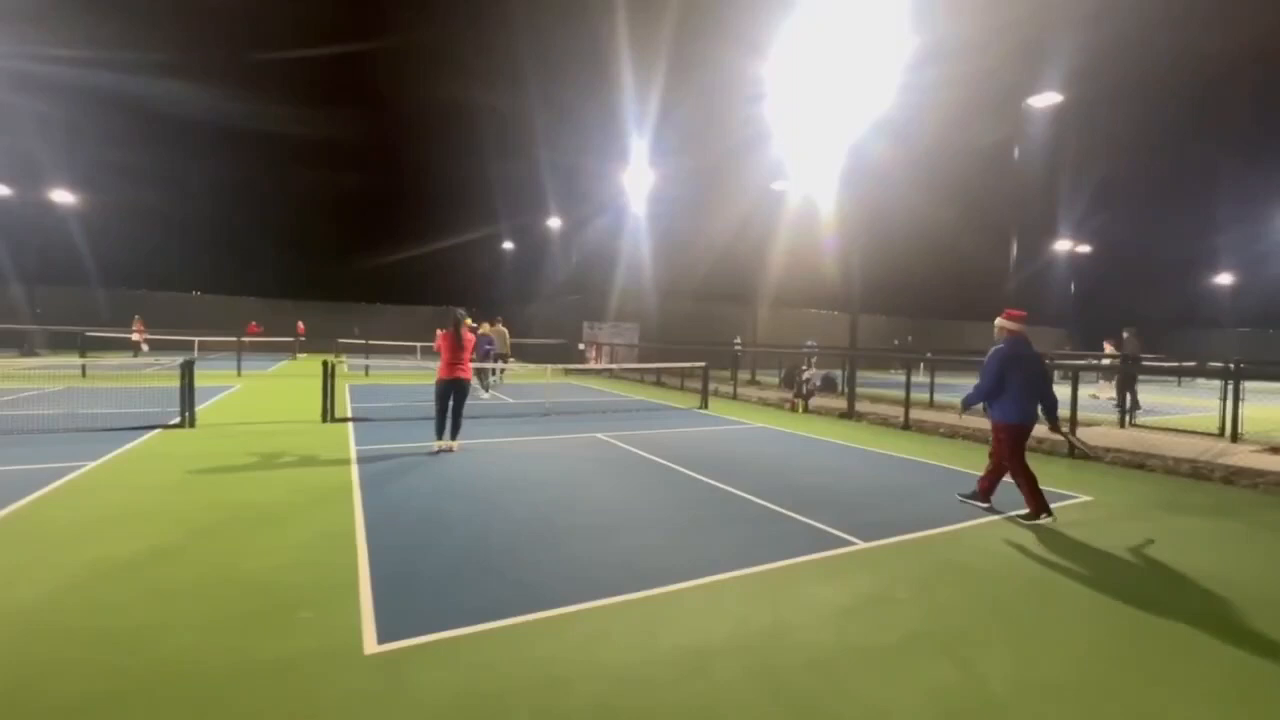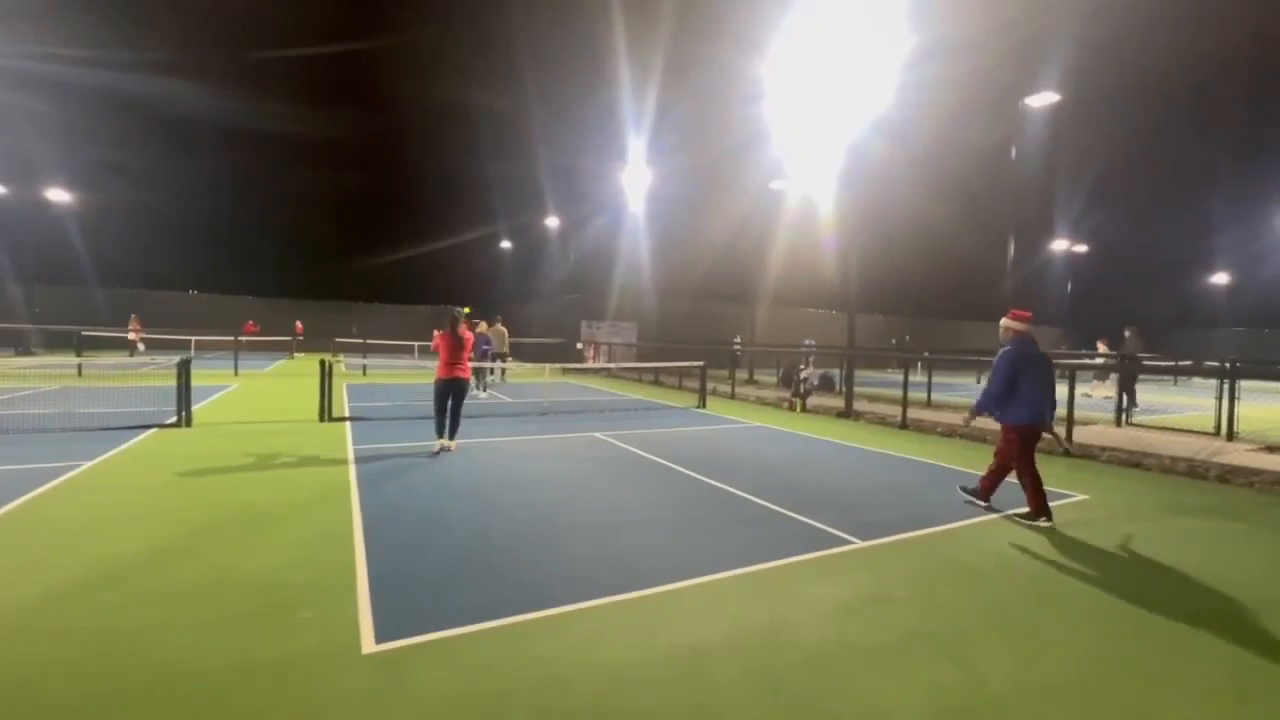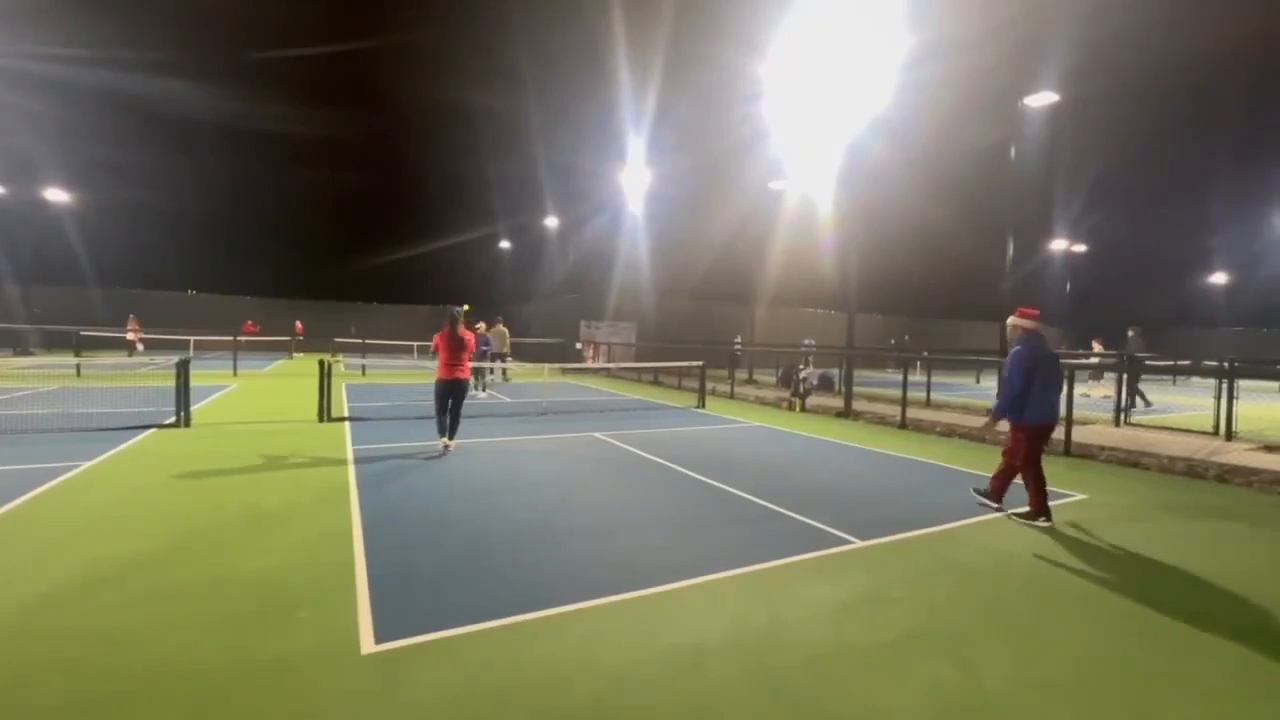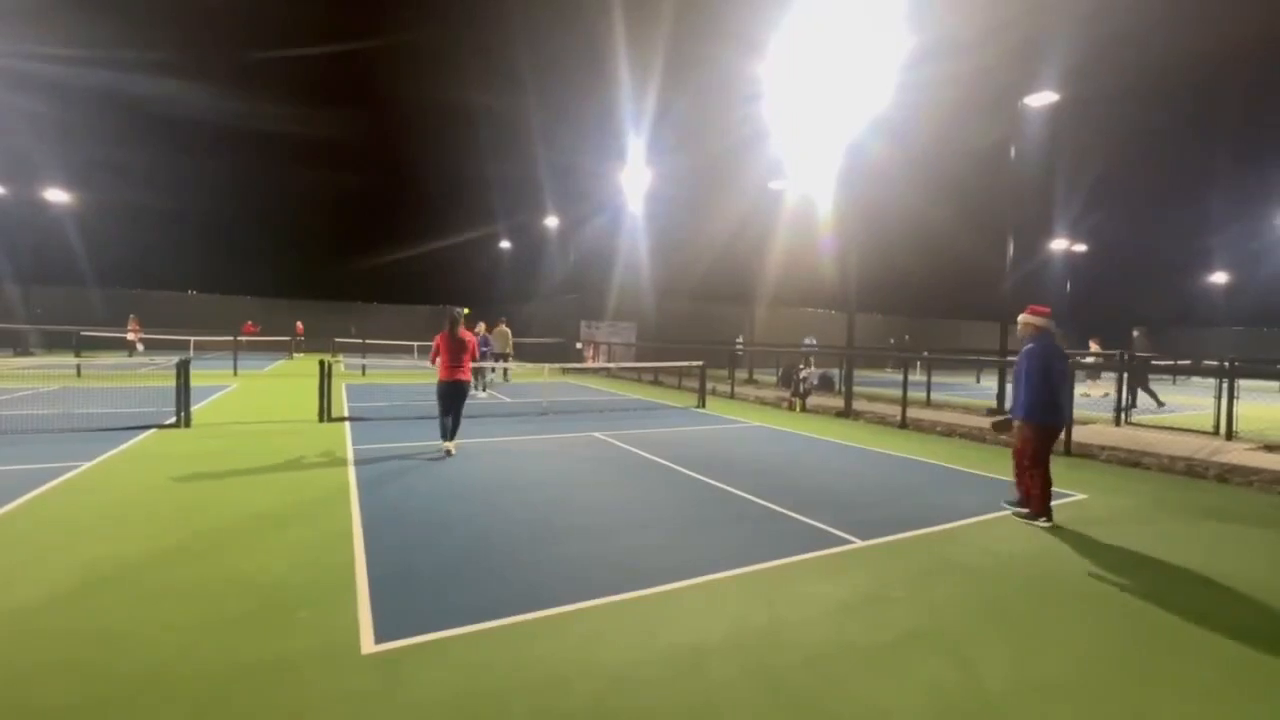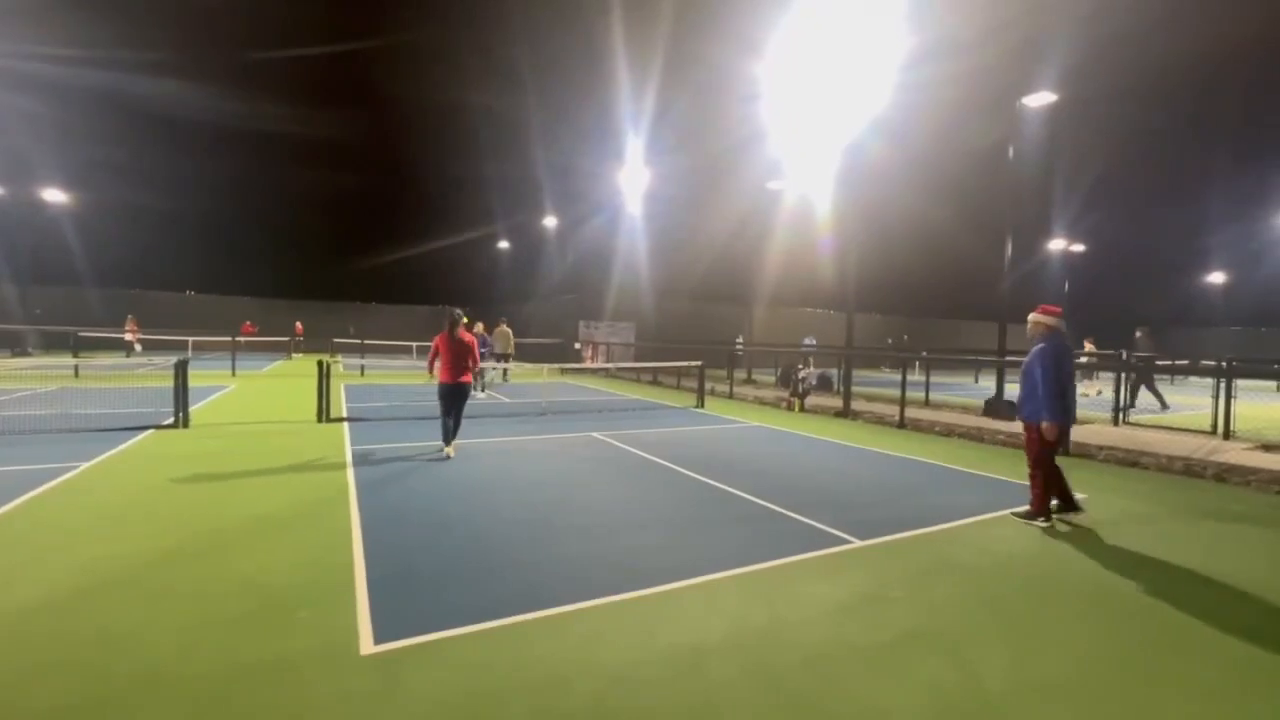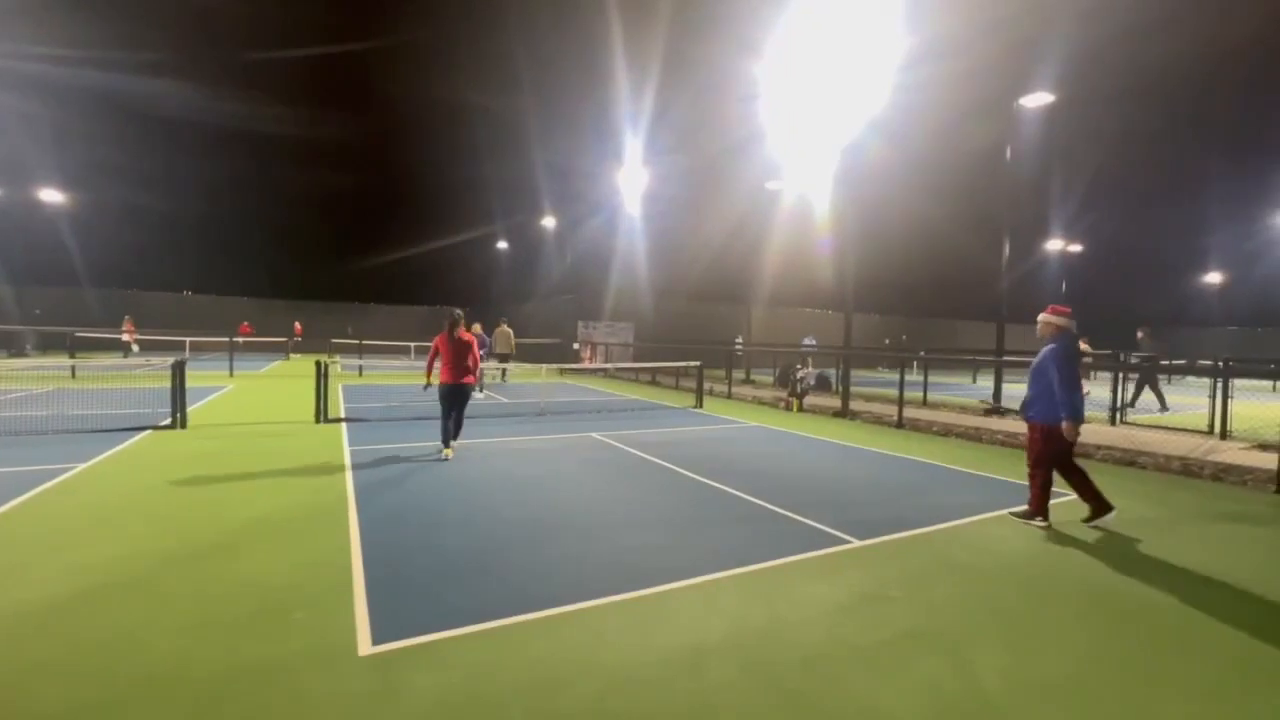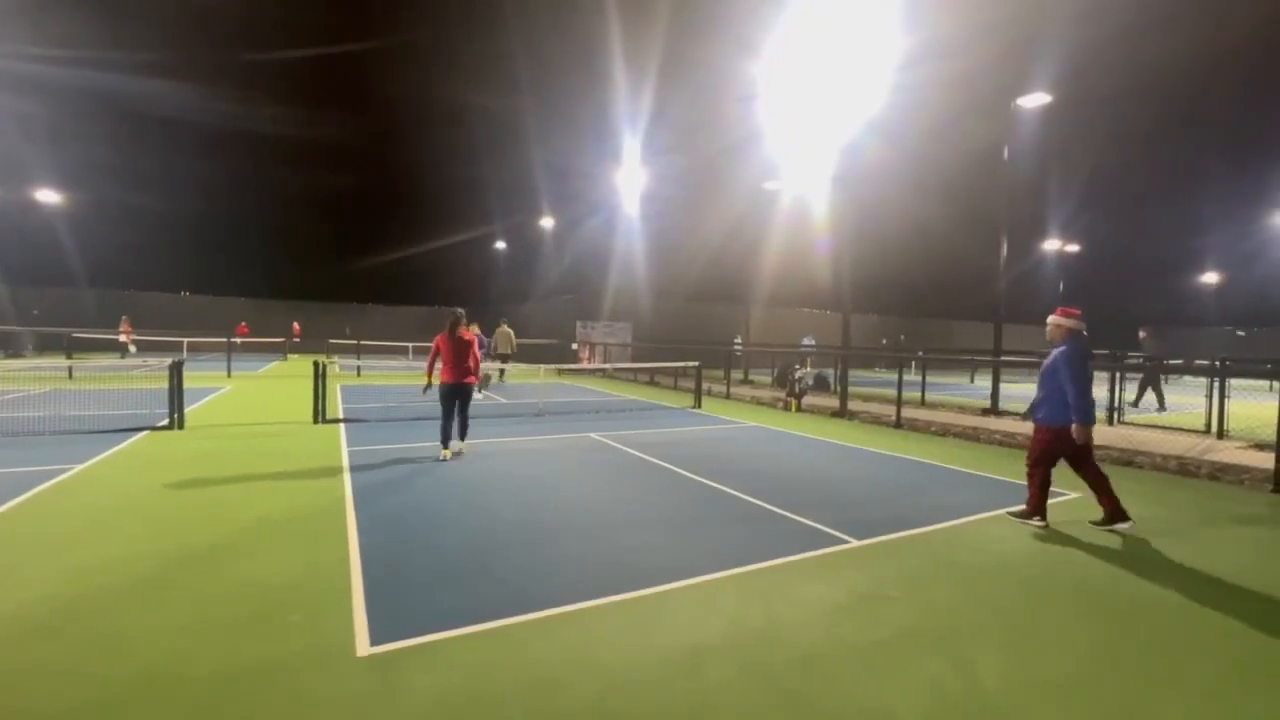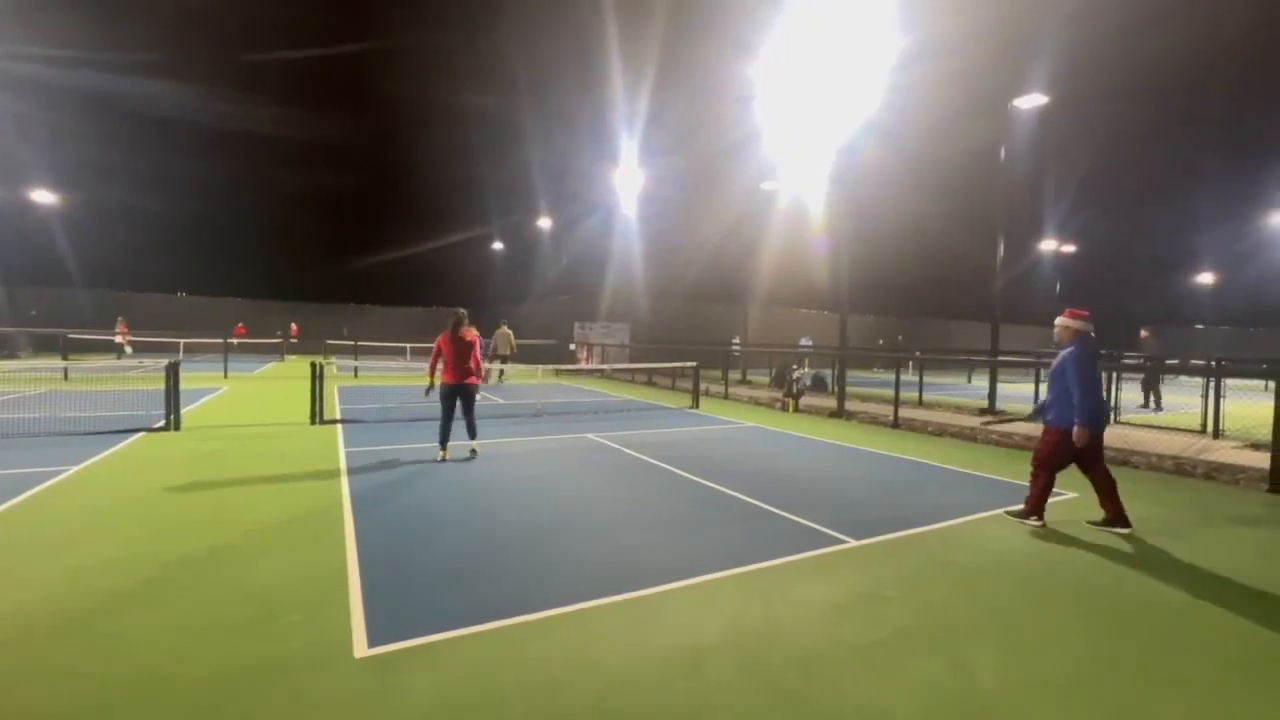
dt=0.1s
person 1, frame 1
left shoulder: (1000, 353)
right shoulder: (1033, 356)
left elbow: (985, 386)
right elbow: (1046, 389)
left wrist: (966, 403)
right wrist: (1052, 417)
left hip: (1007, 418)
right hip: (1024, 417)
left knee: (1014, 463)
right knee: (999, 458)
left ankle: (1040, 510)
right ankle: (982, 494)
person 1, frame 2
left shoulder: (1009, 354)
right shoulder: (1040, 356)
left elbow: (995, 388)
right elbow: (1049, 390)
left wrist: (974, 411)
right wrist: (1047, 418)
left hip: (1017, 419)
right hip: (1035, 419)
left knee: (1023, 464)
right knee: (1003, 457)
left ankle: (1040, 512)
right ankle: (982, 491)
person 1, frame 3
left shoulder: (1021, 353)
right shoulder: (1047, 353)
left elbow: (1011, 389)
right elbow: (1054, 387)
left wrist: (994, 414)
left hip: (1028, 419)
right hip: (1044, 417)
left knee: (1027, 464)
right knee: (1012, 456)
left ankle: (1040, 513)
right ankle: (994, 493)
person 1, frame 4
left shoulder: (1032, 351)
right shoulder: (1054, 351)
left elbow: (1031, 388)
left wrist: (1022, 418)
left hip: (1038, 419)
right hip: (1053, 416)
left knee: (1033, 463)
right knee: (1024, 457)
left ankle: (1040, 513)
right ankle: (1027, 499)
person 1, frame 5
left shoulder: (1044, 350)
right shoulder: (1059, 348)
left elbow: (1048, 387)
left wrist: (1048, 418)
left hip: (1043, 420)
right hip: (1056, 418)
left knee: (1038, 465)
right knee: (1045, 463)
left ankle: (1040, 513)
right ankle: (1067, 503)
person 1, frame 6
left shoulder: (1055, 351)
right shoulder: (1064, 348)
left elbow: (1065, 387)
left wrist: (1068, 418)
left hip: (1047, 420)
right hip: (1058, 419)
left knee: (1038, 465)
right knee: (1065, 464)
left ankle: (1037, 512)
right ankle: (1100, 507)
person 1, frame 7
left shoulder: (1066, 353)
right shoulder: (1070, 351)
left elbow: (1077, 390)
left wrist: (1078, 420)
right wrist: (1035, 407)
left hip: (1056, 422)
right hip: (1073, 422)
left knee: (1037, 465)
right knee: (1087, 467)
left ankle: (1035, 513)
right ankle: (1116, 514)
person 1, frame 8
left shoulder: (1074, 354)
right shoulder: (1081, 352)
left elbow: (1083, 392)
left wrist: (1082, 422)
right wrist: (1042, 408)
left hip: (1067, 424)
right hip: (1091, 424)
left knee: (1042, 465)
right knee: (1096, 470)
left ankle: (1033, 512)
right ankle: (1117, 518)
